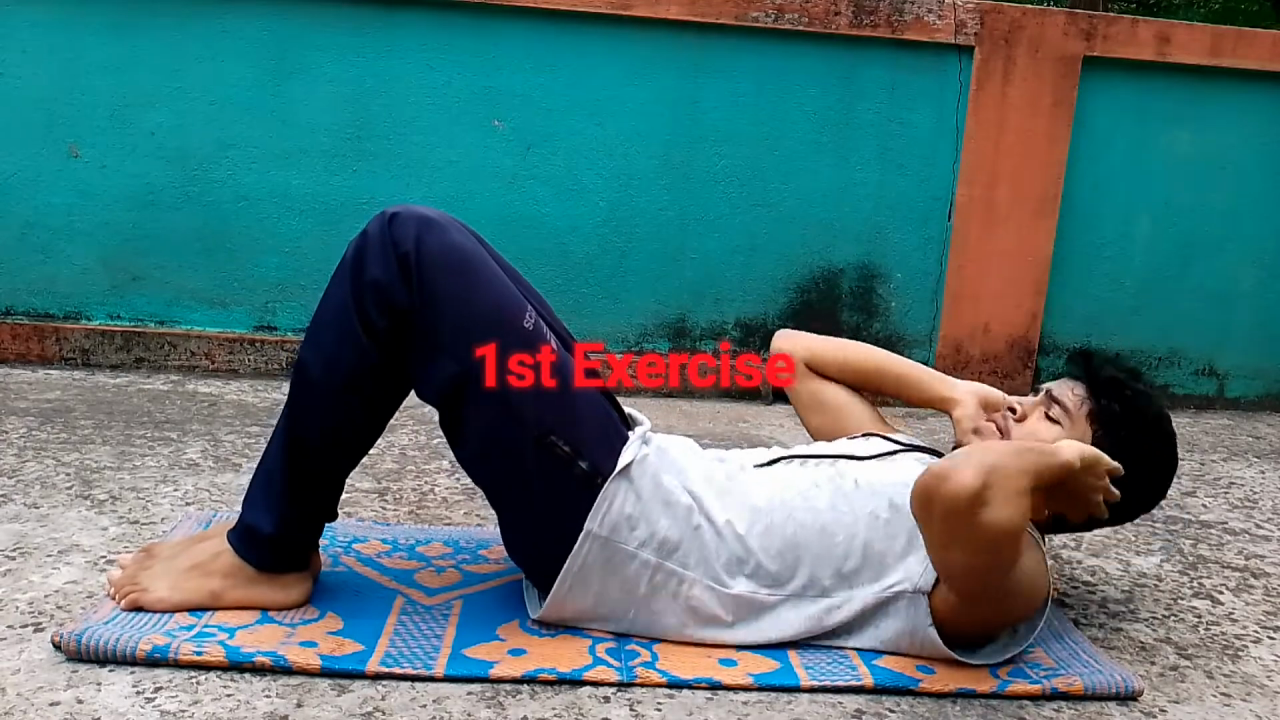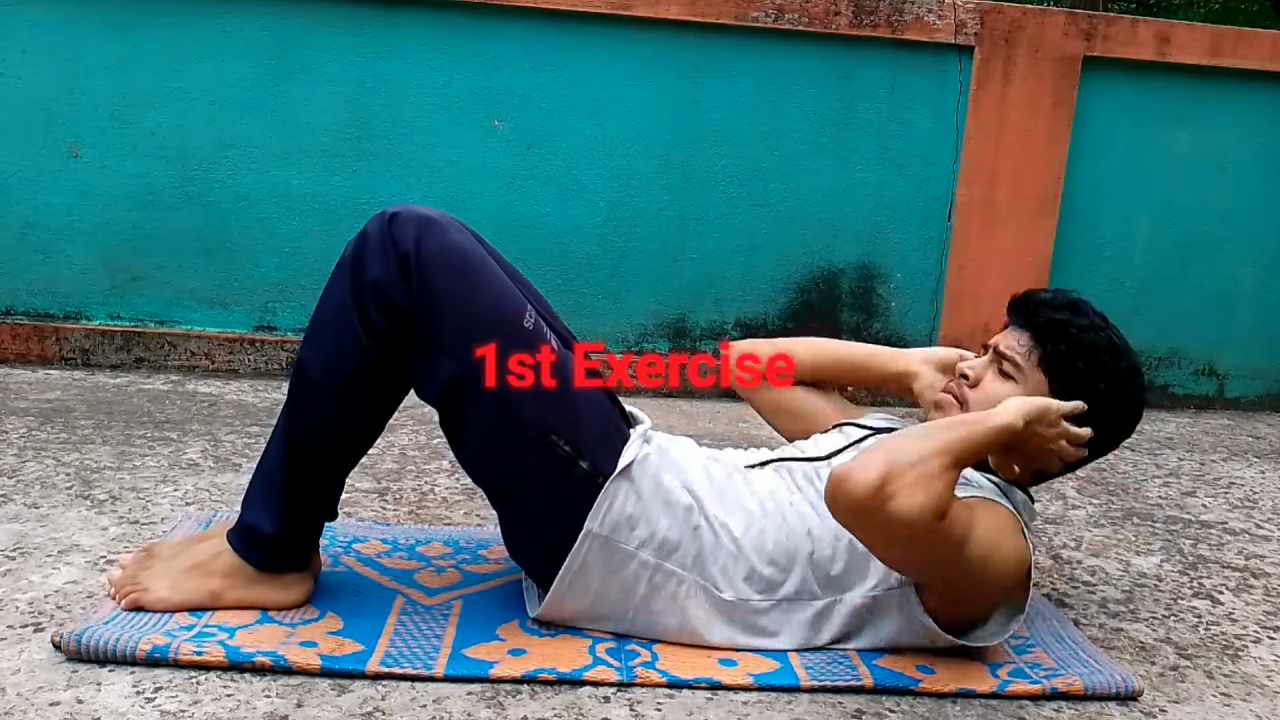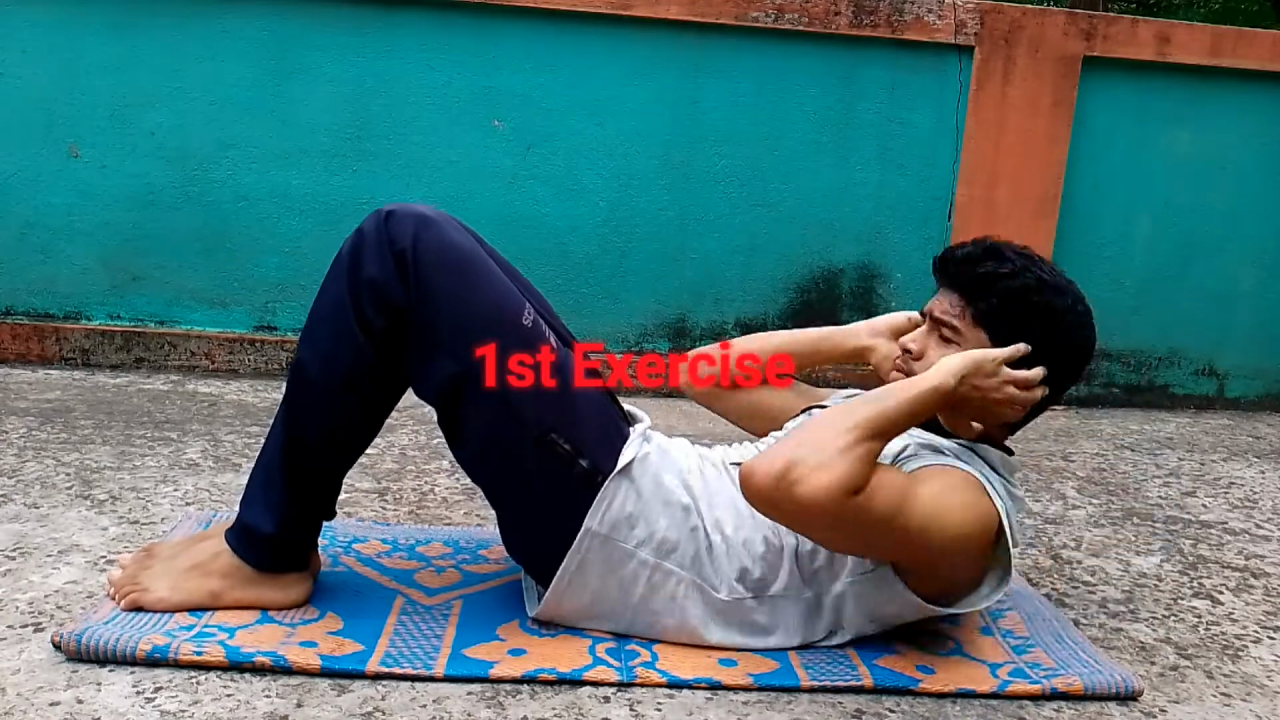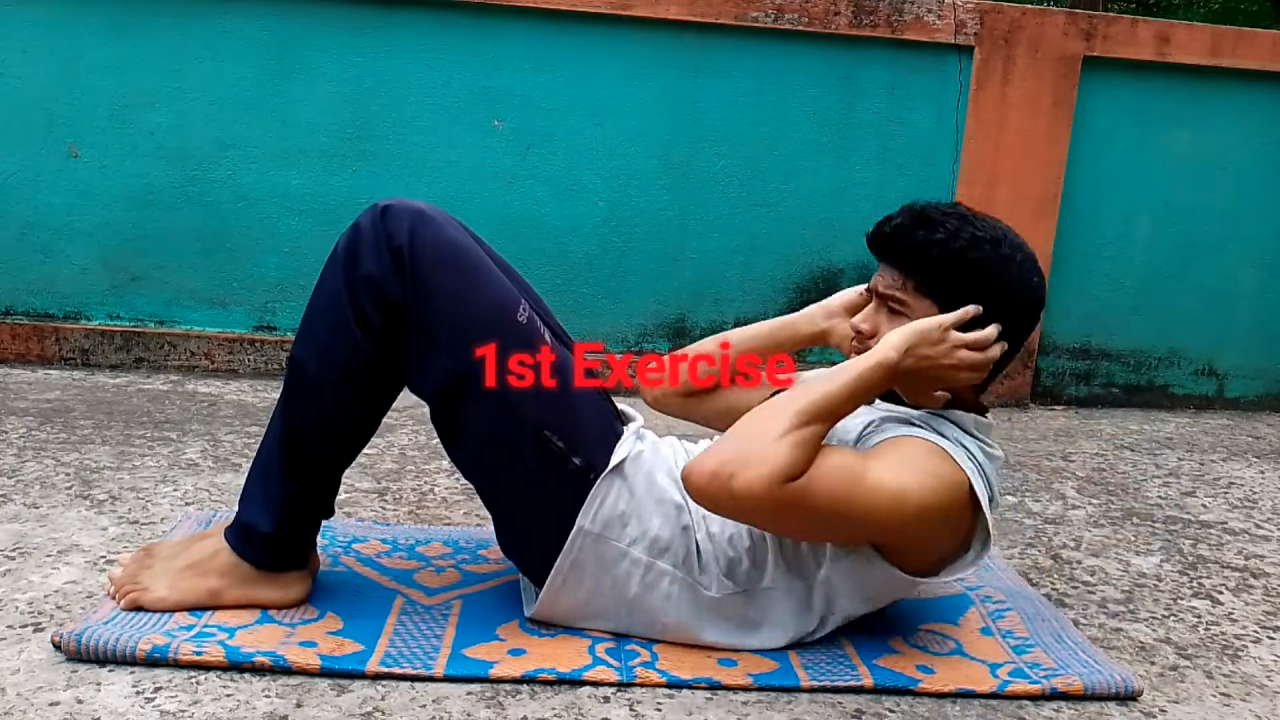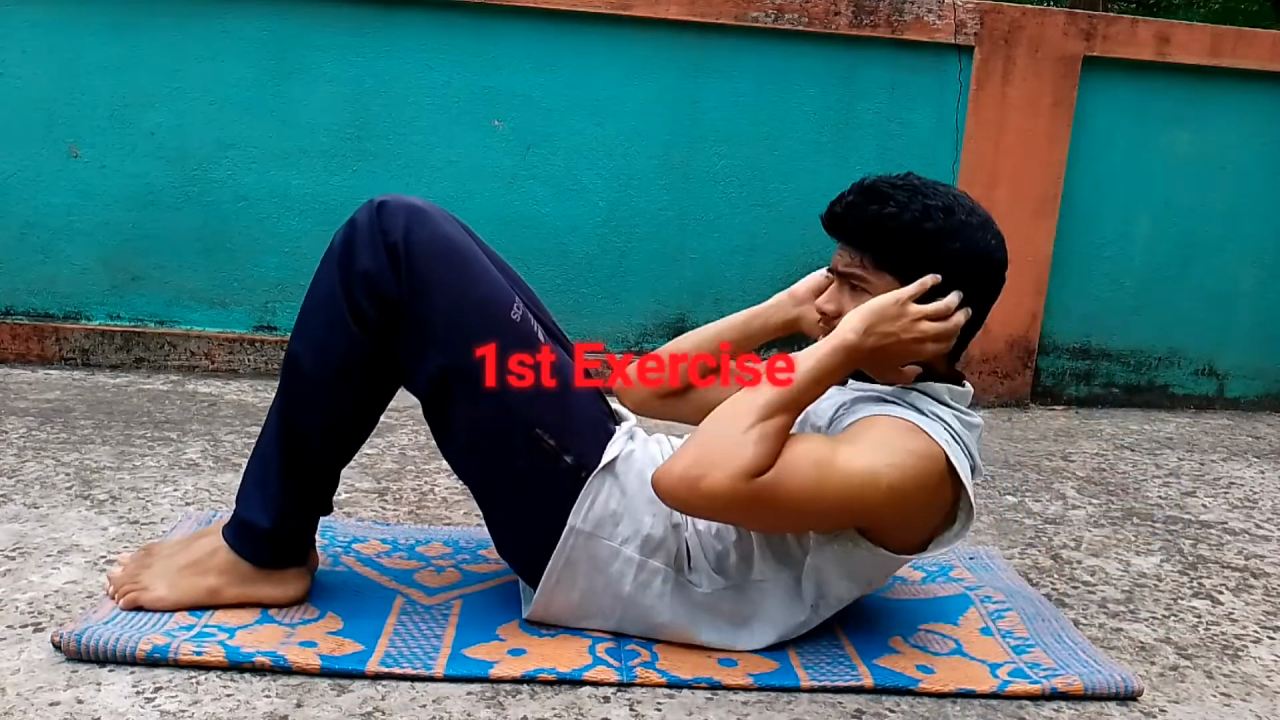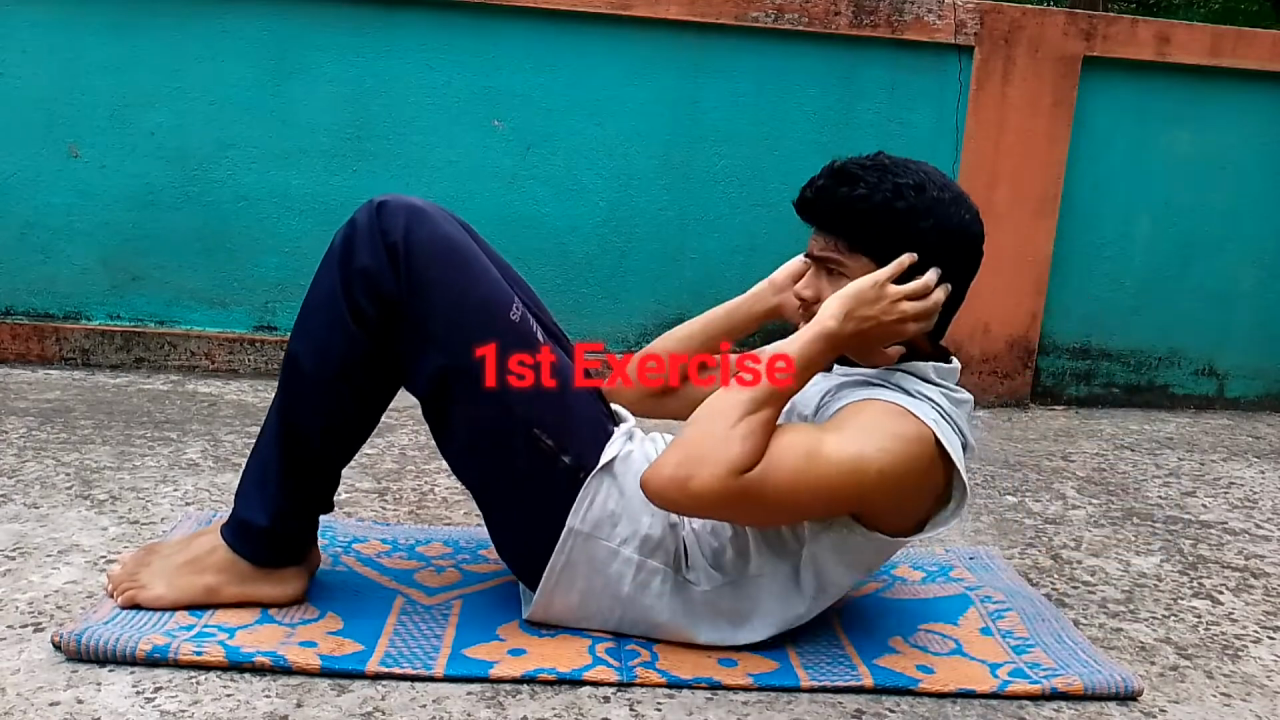
dt=0.1s
person 1, frame 1
left shoulder: (1000, 582)
right shoulder: (908, 457)
left elbow: (961, 492)
right elbow: (795, 349)
left wrist: (1056, 460)
right wrist: (950, 393)
left hip: (614, 532)
right hip: (640, 477)
left knee: (409, 251)
right knee: (412, 251)
left ankle: (269, 555)
right ankle: (277, 533)
person 1, frame 2
left shoulder: (988, 546)
right shoulder: (920, 446)
left elbow: (858, 496)
right elbow: (748, 359)
left wrist: (992, 431)
right wrist: (916, 372)
left hip: (617, 536)
right hip: (642, 491)
left knee: (406, 250)
right knee: (412, 253)
left ankle: (266, 556)
right ankle: (280, 532)
person 1, frame 3
left shoulder: (961, 517)
right shoulder: (904, 439)
left elbow: (778, 483)
right elbow: (706, 371)
left wrist: (929, 388)
right wrist: (862, 342)
left hip: (613, 537)
right hip: (631, 482)
left knee: (405, 249)
right knee: (411, 248)
left ankle: (266, 555)
right ankle: (278, 532)
person 1, frame 4
left shoulder: (937, 479)
right shoulder: (890, 415)
left elbow: (726, 477)
right elbow: (674, 382)
left wrist: (875, 367)
right wrist: (820, 325)
left hip: (608, 538)
right hip: (624, 491)
left knee: (399, 241)
right knee: (406, 246)
left ankle: (262, 556)
right ankle: (279, 534)
person 1, frame 5
left shoulder: (915, 460)
right shoulder: (865, 395)
left elbow: (694, 477)
right elbow: (653, 383)
left wrist: (838, 347)
right wrist: (786, 312)
left hip: (599, 535)
right hip: (609, 484)
left knee: (396, 241)
right knee: (402, 242)
left ankle: (262, 556)
right ankle: (277, 533)
person 1, frame 6
left shoulder: (906, 438)
right shoulder: (862, 377)
left elbow: (686, 478)
right elbow: (645, 387)
left wrist: (818, 336)
right wrist: (769, 300)
left hip: (598, 539)
right hip: (612, 485)
left knee: (396, 238)
right knee: (404, 244)
left ankle: (261, 552)
right ankle: (279, 533)
